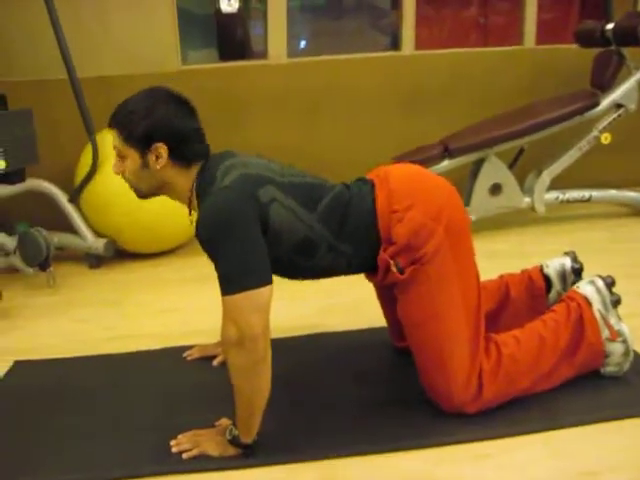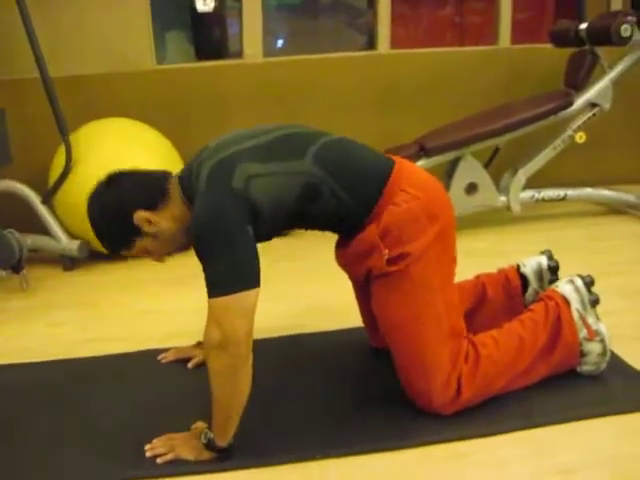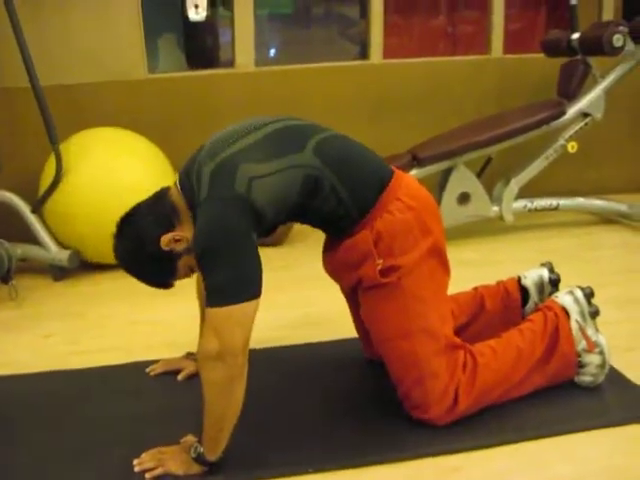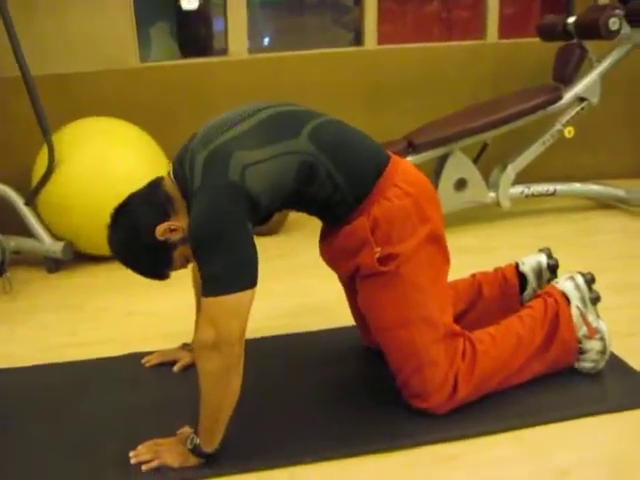
dt=0.5s
person 1, frame 1
left shoulder: (221, 211)
right shoulder: (222, 174)
left elbow: (252, 337)
left wrist: (240, 437)
right wrist: (232, 339)
left hip: (415, 222)
right hip: (397, 196)
left knee: (460, 386)
right knee: (412, 337)
left ankle: (584, 319)
right ankle: (546, 284)
person 1, frame 2
left shoulder: (212, 212)
right shoulder: (200, 179)
left elbow: (233, 341)
left wrist: (214, 441)
right wrist: (210, 343)
left hip: (403, 216)
right hip: (386, 196)
left knee: (438, 386)
right knee: (389, 335)
left ankle: (564, 319)
right ankle: (523, 283)
person 1, frame 3
left shoulder: (220, 218)
right shoulder: (196, 182)
left elbow: (228, 352)
right elbow: (213, 277)
right wrist: (202, 353)
left hip: (391, 225)
right hip: (364, 220)
left knee: (435, 393)
right knee: (388, 344)
left ankle: (562, 329)
right ankle: (522, 295)
person 1, frame 4
left shoulder: (215, 206)
right shoulder: (189, 172)
left elbow: (225, 341)
right elbow: (209, 270)
left wrist: (201, 446)
right wrist: (197, 344)
left hip: (388, 211)
right hip: (361, 204)
left knee: (434, 381)
right knee: (384, 333)
left ankle: (563, 314)
right ankle: (520, 280)
